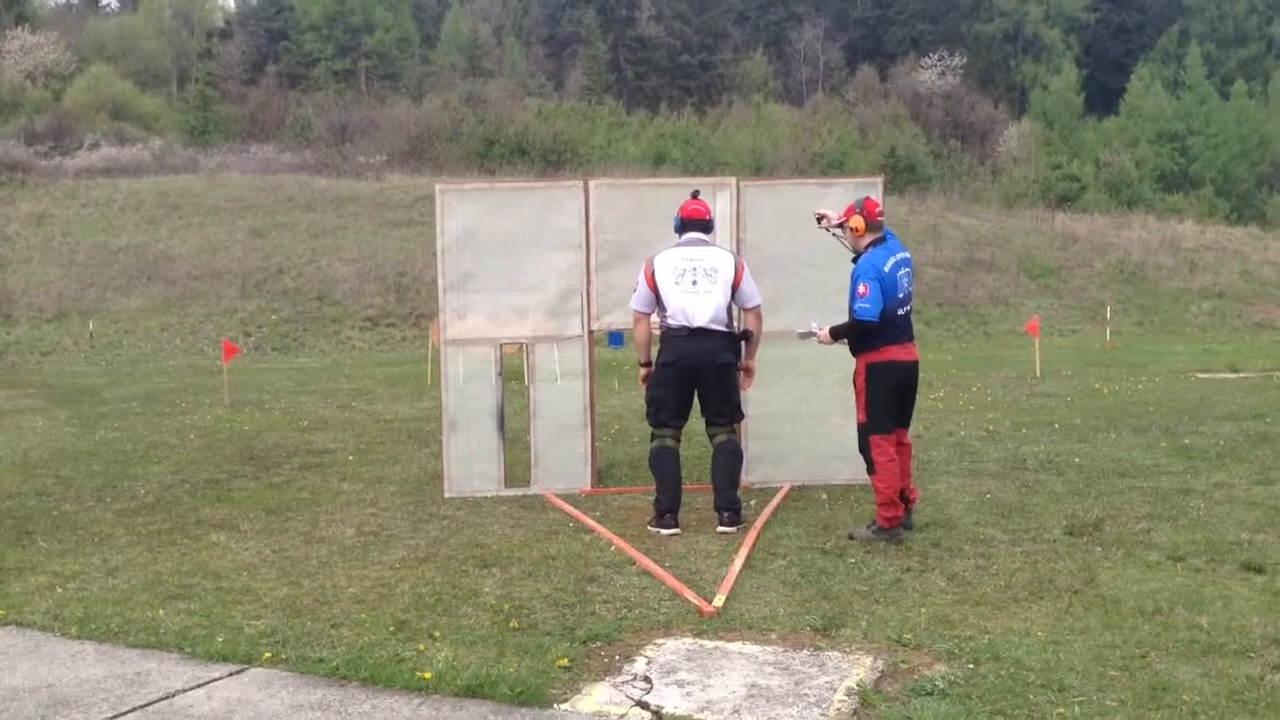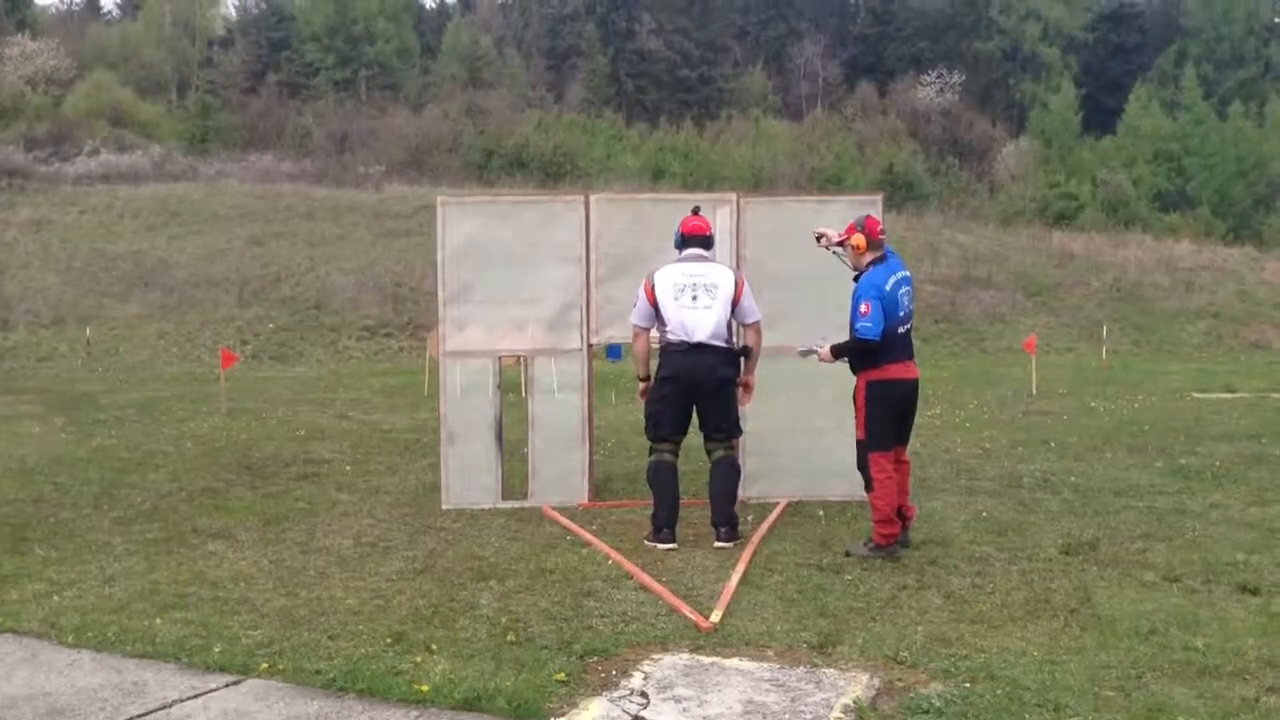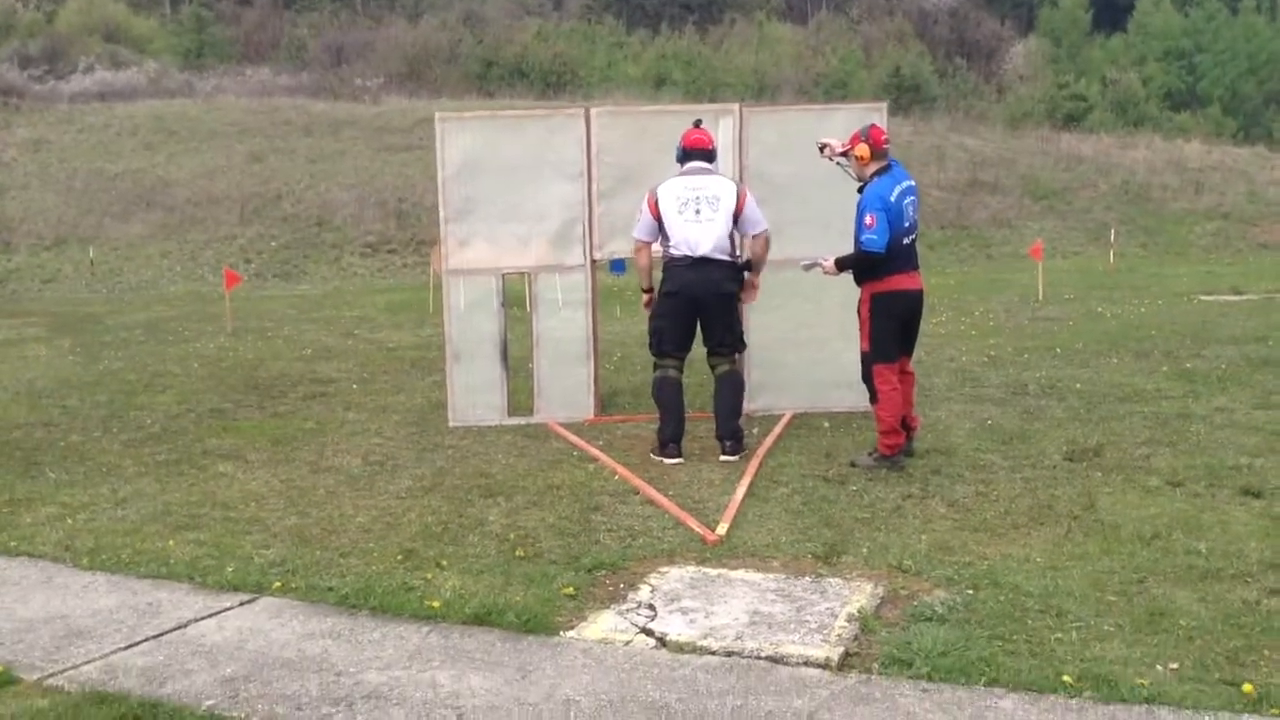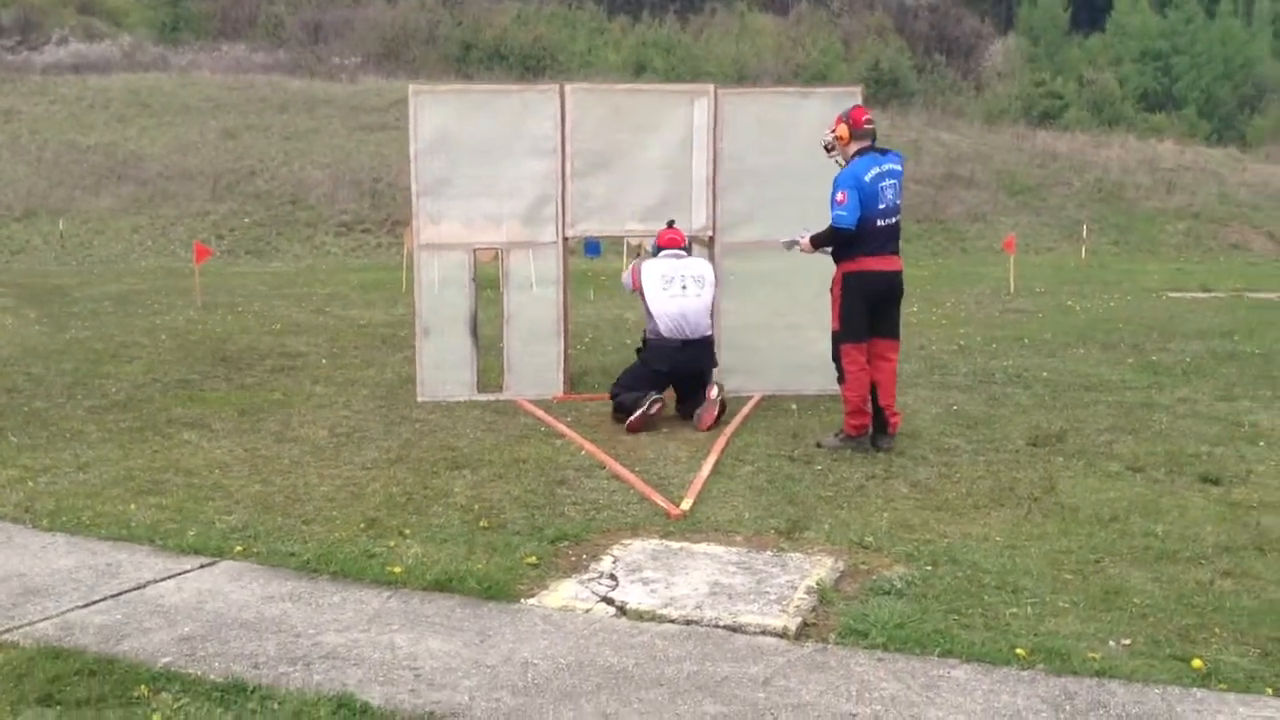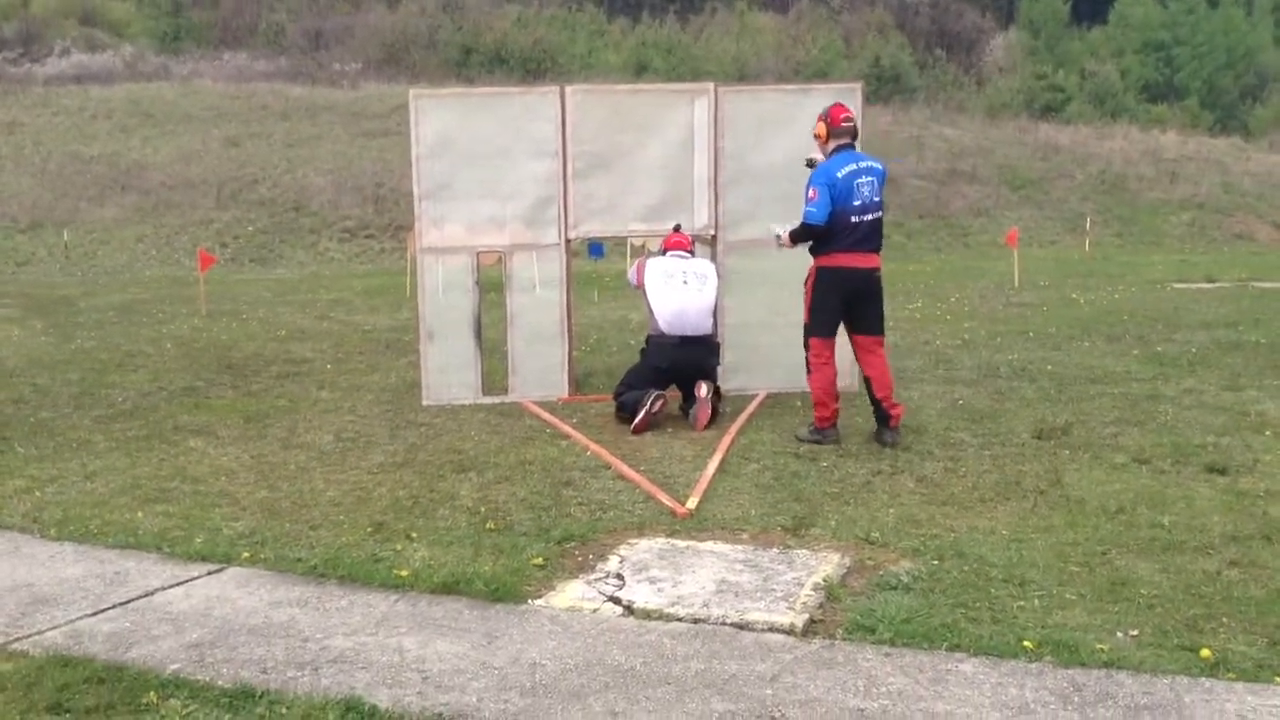
dt=1s
person 1, frame 1
left shoulder: (867, 265)
right shoulder: (897, 247)
left elbow: (865, 321)
right elbow: (878, 233)
left wrist: (833, 333)
right wrist: (839, 221)
left hip: (879, 364)
right hip: (906, 357)
left knee: (878, 443)
right knee: (898, 437)
left ankle: (888, 522)
right ankle: (904, 508)
person 1, frame 2
left shoulder: (869, 284)
right shoulder: (897, 265)
left elbow: (867, 340)
right elbow: (877, 252)
left wrist: (835, 352)
right wrist: (838, 239)
left hip: (879, 382)
right hip: (907, 376)
left knee: (877, 461)
right knee: (896, 455)
left ankle: (885, 539)
right ankle: (901, 525)
person 1, frame 3
left shoulder: (873, 196)
right shoulder: (902, 176)
left elbow: (872, 253)
right elbow: (882, 162)
left wrist: (839, 264)
right wrist: (842, 150)
left hip: (883, 294)
right hip: (912, 287)
left knee: (881, 372)
right knee: (901, 366)
left ankle: (890, 449)
right ankle: (906, 435)
person 1, frame 4
left shoulder: (849, 176)
right shoulder: (894, 164)
left elbow: (843, 229)
left wrist: (813, 242)
right wrist: (846, 155)
left hip: (857, 274)
right hip: (891, 272)
left knee: (850, 354)
right knee: (885, 353)
left ankle: (856, 431)
right ankle: (885, 429)
person 1, frame 5
left shoulder: (824, 174)
right shoulder: (876, 167)
left elbow: (815, 224)
left wrist: (791, 238)
left hip: (832, 271)
right hip: (869, 270)
left knee: (820, 348)
right knee: (872, 348)
left ankle: (825, 425)
right ankle: (889, 424)
person 2, frame 1
left shoulder: (656, 262)
right shoulder: (730, 261)
left elbow: (640, 318)
right elbow: (754, 313)
left wrist: (645, 363)
right wrist: (748, 357)
left hip: (674, 349)
right hip: (718, 349)
left knee: (665, 432)
right knee: (724, 431)
left ankle: (666, 516)
right ankle: (728, 513)
person 2, frame 2
left shoulder: (657, 278)
right shoulder: (731, 276)
left elbow: (640, 332)
right elbow: (753, 329)
left wrist: (643, 377)
right wrist: (748, 372)
left hip: (674, 364)
right hip: (718, 364)
left knee: (663, 446)
right knee: (722, 446)
left ankle: (663, 530)
right ankle: (725, 528)
person 2, frame 3
left shoulder: (660, 192)
right shoulder: (733, 189)
left elbow: (642, 246)
right elbow: (761, 237)
left wrist: (647, 289)
right wrist: (753, 275)
left hip: (678, 278)
right hip: (721, 277)
left knee: (668, 362)
right knee: (725, 360)
left ankle: (669, 444)
right ankle: (730, 442)
person 2, frame 4
left shoulder: (643, 267)
right shoulder: (706, 266)
left elbow: (627, 280)
left hip: (660, 353)
right hip: (700, 353)
left knee: (620, 397)
right knee: (693, 400)
left ankle: (645, 404)
right ankle: (703, 404)
person 2, frame 5
left shoulder: (648, 266)
right shoulder: (709, 268)
left elbow: (633, 276)
left hip: (663, 349)
right hip: (702, 351)
left knee: (624, 397)
right knee: (699, 399)
left ankle: (645, 402)
right ankle: (702, 401)
